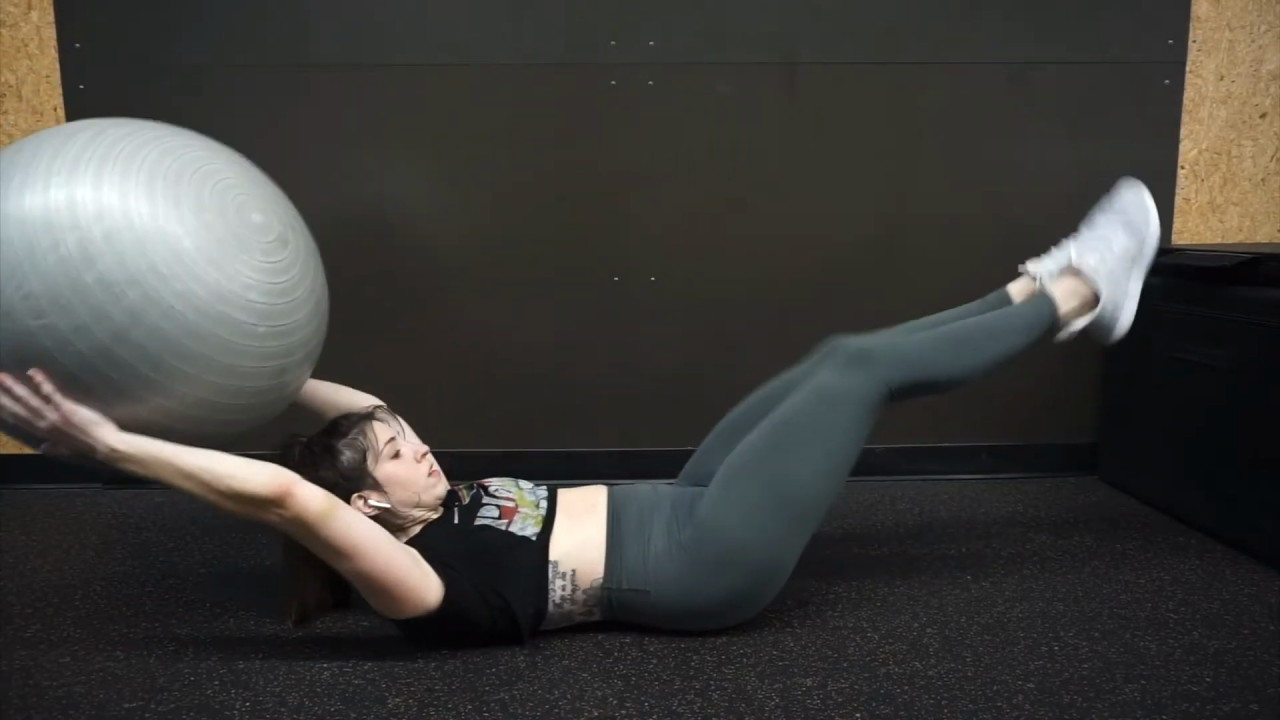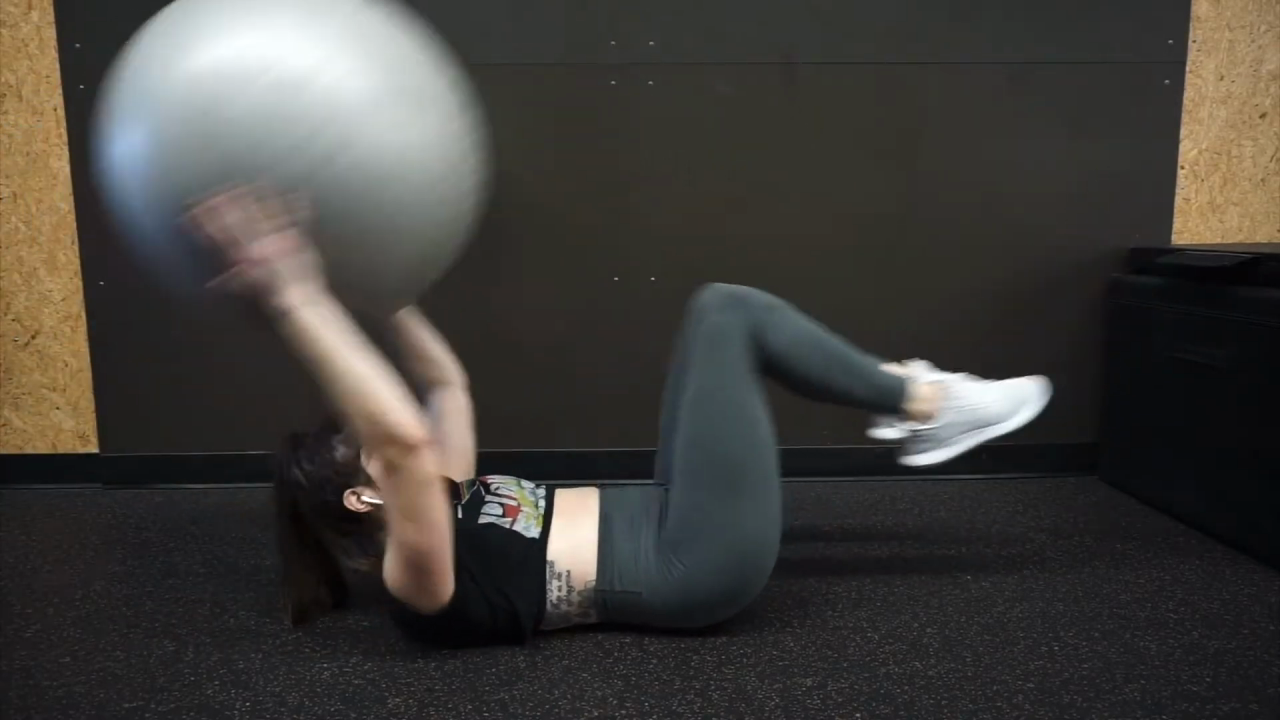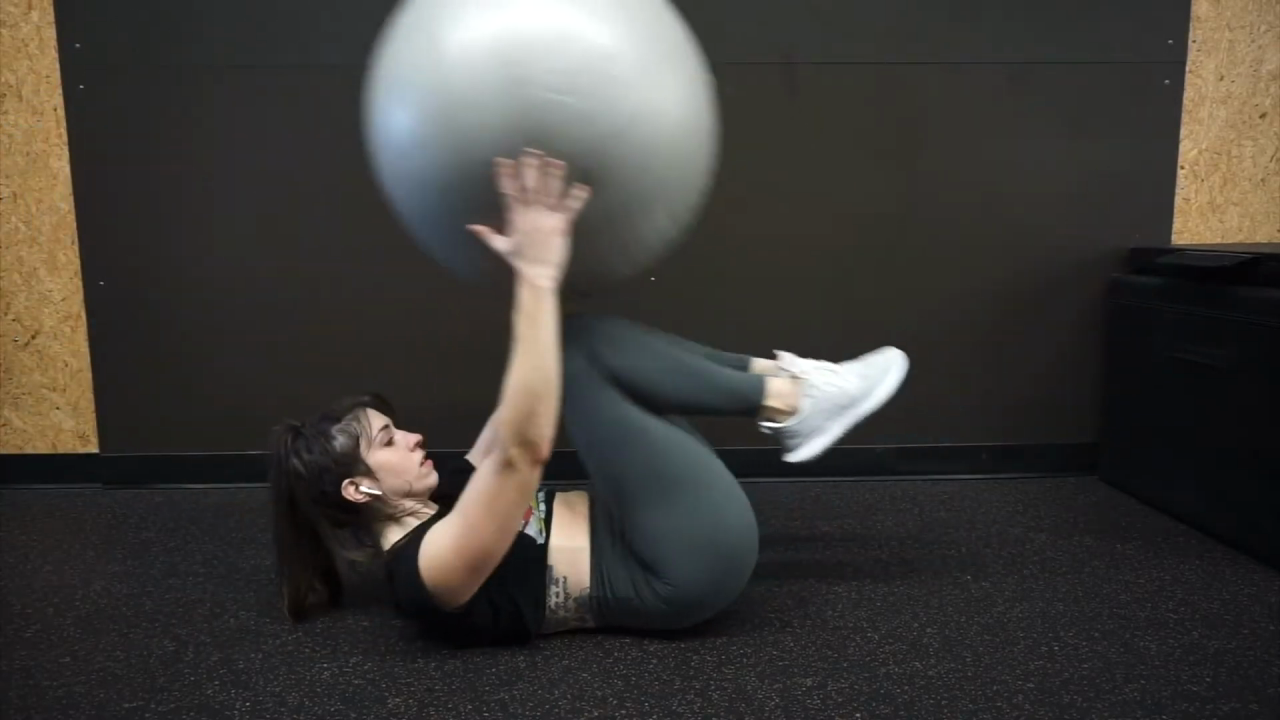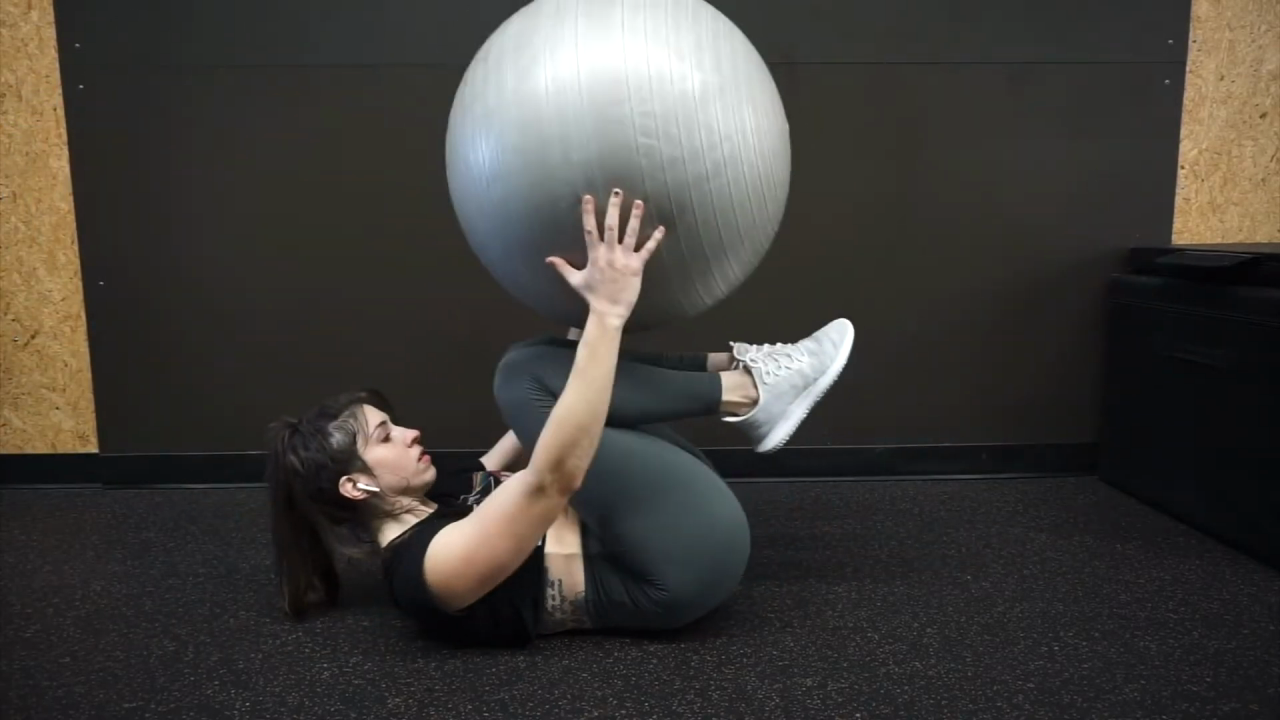
dt=0.3s
person 1, frame 1
left shoulder: (442, 514)
right shoulder: (422, 593)
left elbow: (362, 411)
right elbow: (283, 492)
right wrist: (110, 439)
left hip: (688, 512)
right hip: (710, 560)
left knee: (844, 357)
right knee: (861, 370)
left ankle: (1051, 287)
right ankle: (1077, 297)
person 1, frame 2
left shoulder: (450, 508)
right shoulder: (421, 586)
left elbow: (444, 380)
right elbow: (401, 435)
right wrist: (300, 299)
left hip: (675, 519)
right hip: (702, 566)
left knee: (722, 317)
right knee: (723, 311)
left ankle: (919, 397)
right ankle: (924, 404)
person 1, frame 3
left shoulder: (441, 502)
right shoulder: (428, 567)
left elbow: (520, 416)
right elbow: (528, 445)
left wrist: (538, 274)
right wrist: (538, 274)
left hip: (687, 540)
right hip: (697, 561)
left knee: (578, 340)
right knee: (580, 349)
left ankle: (784, 383)
right ankle: (789, 399)
person 1, frame 4
left shoulder: (437, 503)
right shoulder: (428, 568)
left elbow: (550, 434)
right elbow: (557, 476)
right wrist: (607, 311)
left hip: (668, 535)
right hip: (690, 553)
left knee: (539, 374)
right knee: (526, 377)
left ankle: (737, 374)
right ankle: (744, 392)
